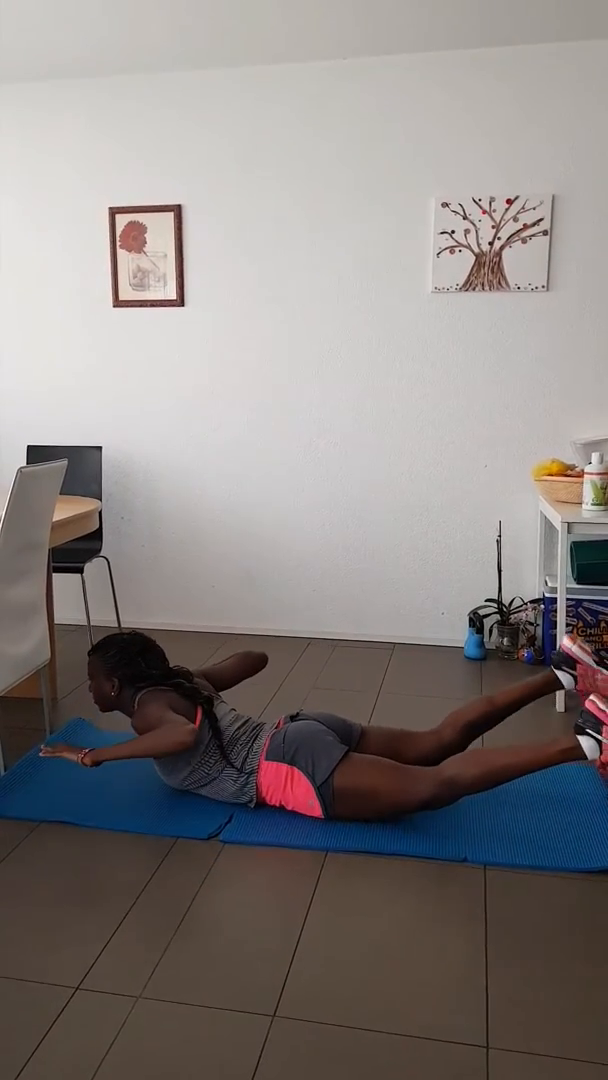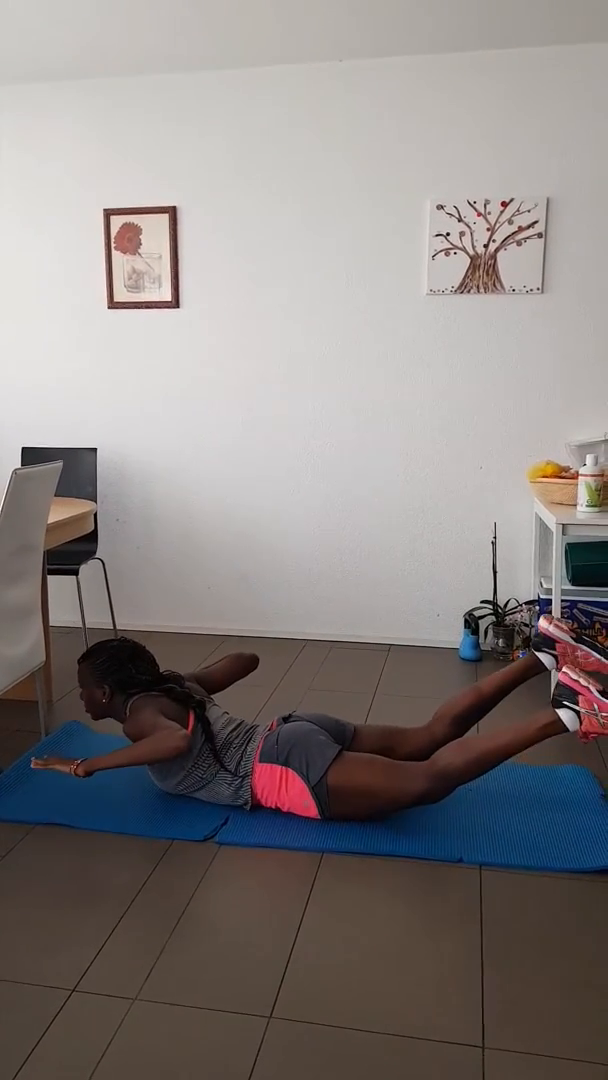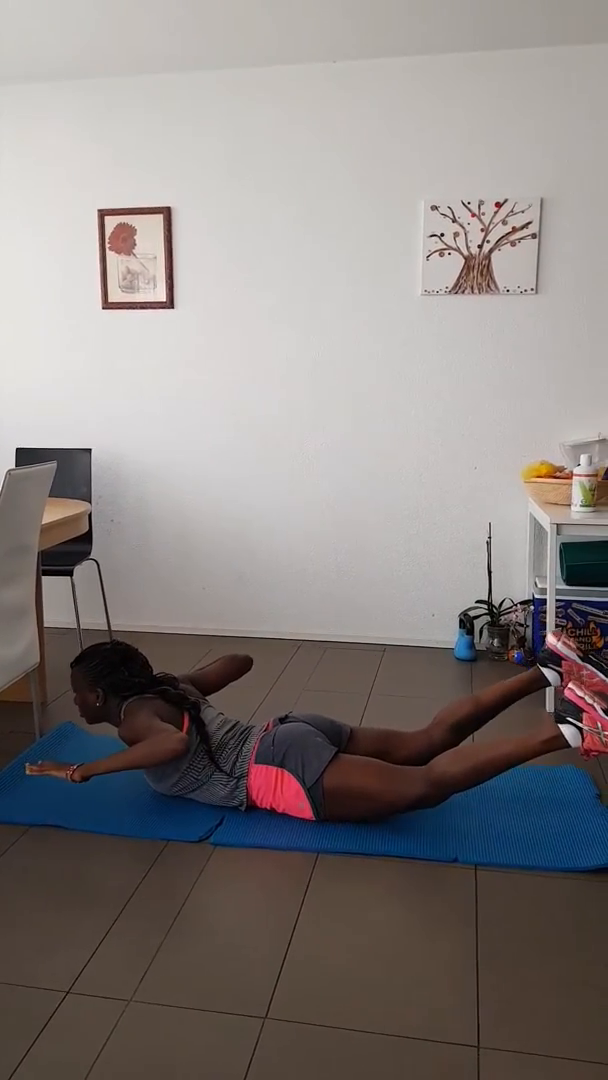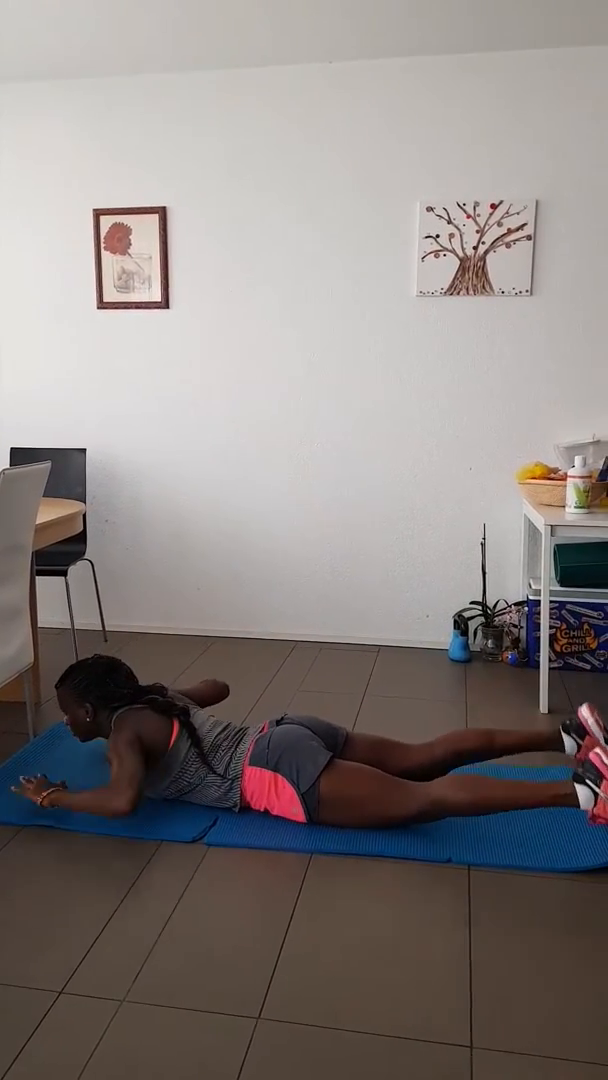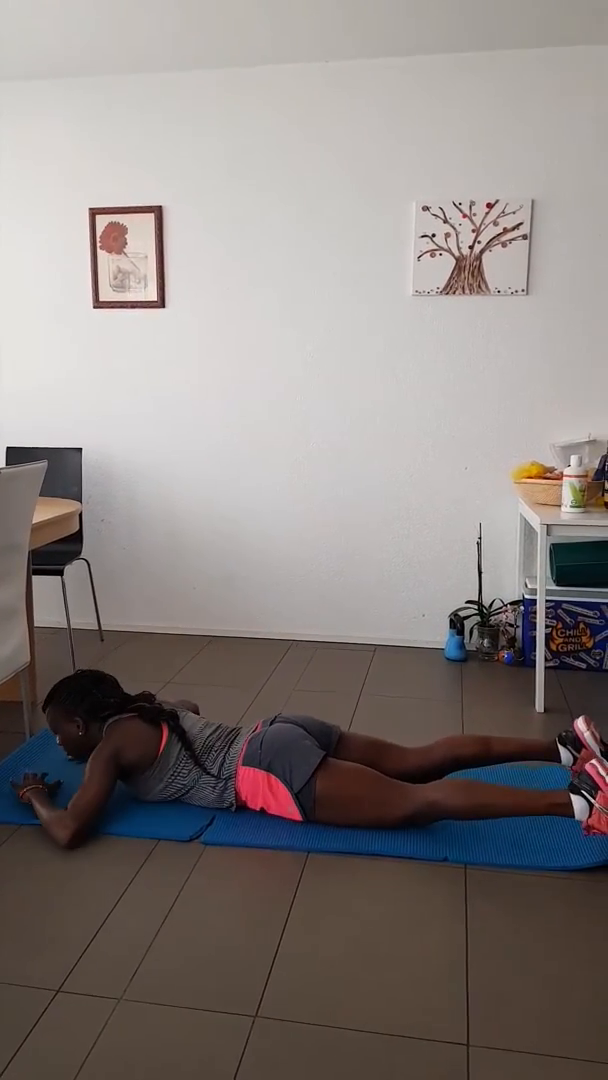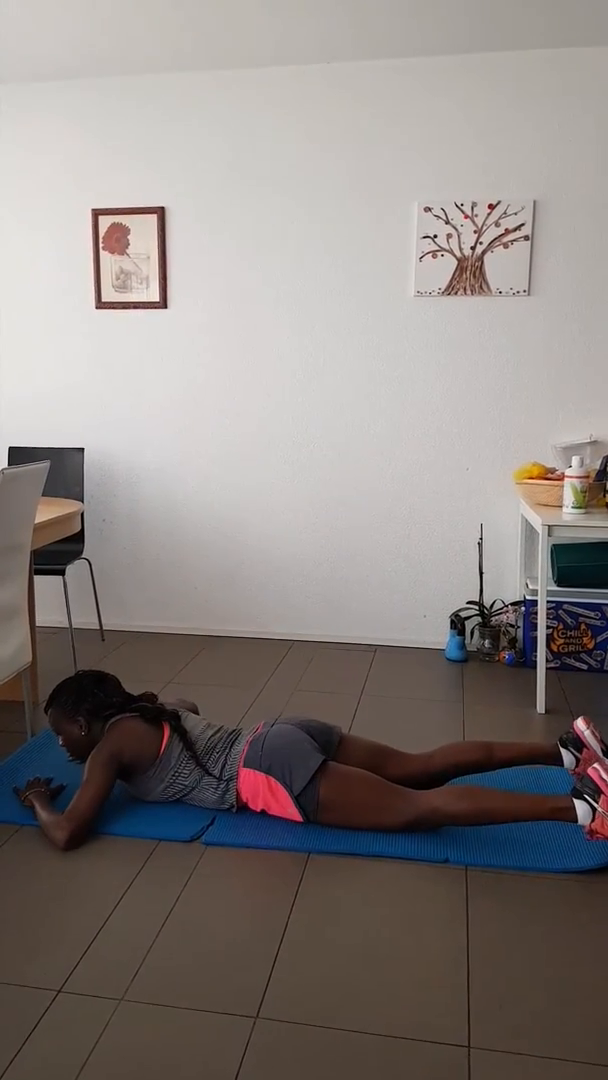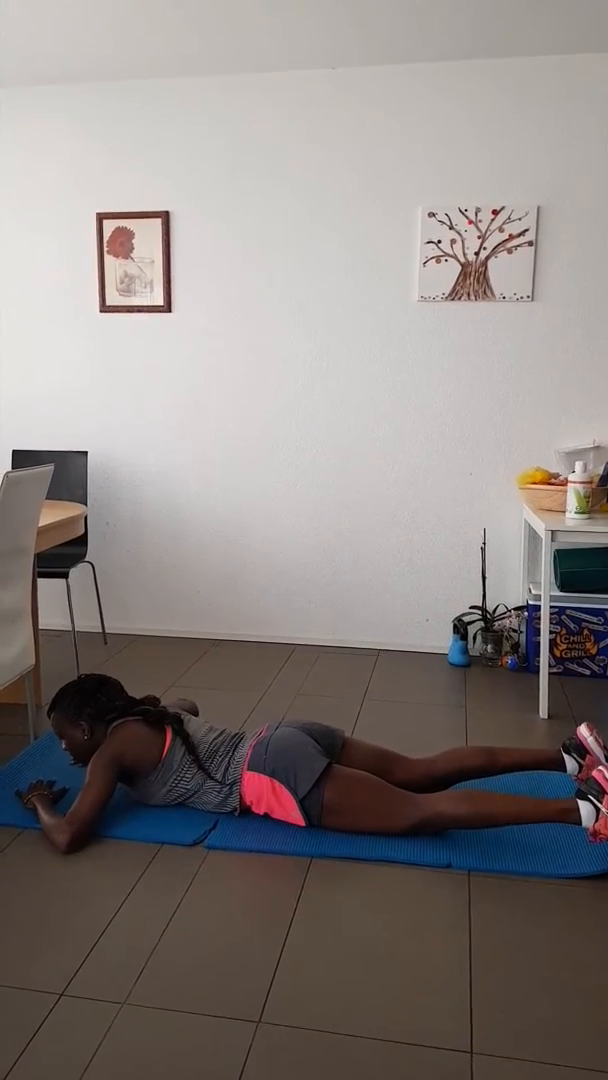
dt=0.4s
person 1, frame 1
left shoulder: (147, 709)
right shoulder: (184, 683)
left elbow: (183, 735)
right elbow: (256, 657)
left wrist: (96, 756)
left hip: (296, 769)
right hip: (303, 736)
left knee: (439, 783)
right knee: (438, 742)
right ankle: (558, 672)
person 1, frame 2
left shoulder: (139, 714)
right shoulder: (177, 687)
left elbow: (176, 742)
right elbow: (245, 659)
left wrist: (87, 765)
left hip: (290, 771)
right hip: (299, 735)
left knee: (432, 777)
right knee: (431, 738)
right ankle: (542, 655)
person 1, frame 3
left shoulder: (133, 718)
right shoulder: (171, 689)
left elbow: (173, 742)
right elbow: (239, 659)
left wrist: (83, 769)
left hip: (285, 773)
right hip: (294, 737)
left knee: (428, 783)
right knee: (429, 742)
right ankle: (547, 671)
person 1, frame 4
left shoulder: (122, 732)
right shoulder: (160, 700)
left elbow: (124, 800)
right elbow: (219, 686)
left wrist: (54, 796)
left hip: (279, 775)
right hip: (290, 738)
left knee: (424, 800)
right knee: (426, 759)
person 1, frame 5
left shoulder: (109, 747)
right shoulder: (147, 709)
left elbow: (68, 831)
left wrist: (37, 798)
left hip: (273, 774)
right hip: (285, 738)
left knee: (419, 801)
right knee: (419, 762)
person 1, frame 6
left shoulder: (109, 747)
right shoulder: (149, 710)
left elbow: (66, 833)
left wrist: (38, 801)
left hip: (273, 775)
right hip: (286, 740)
left knee: (420, 808)
right knee: (420, 768)
person 1, frame 7
left shoulder: (113, 749)
right shoulder: (152, 713)
left elbow: (68, 837)
left wrist: (41, 804)
left hip: (276, 778)
right hip: (290, 743)
left knee: (423, 811)
right knee: (423, 773)
